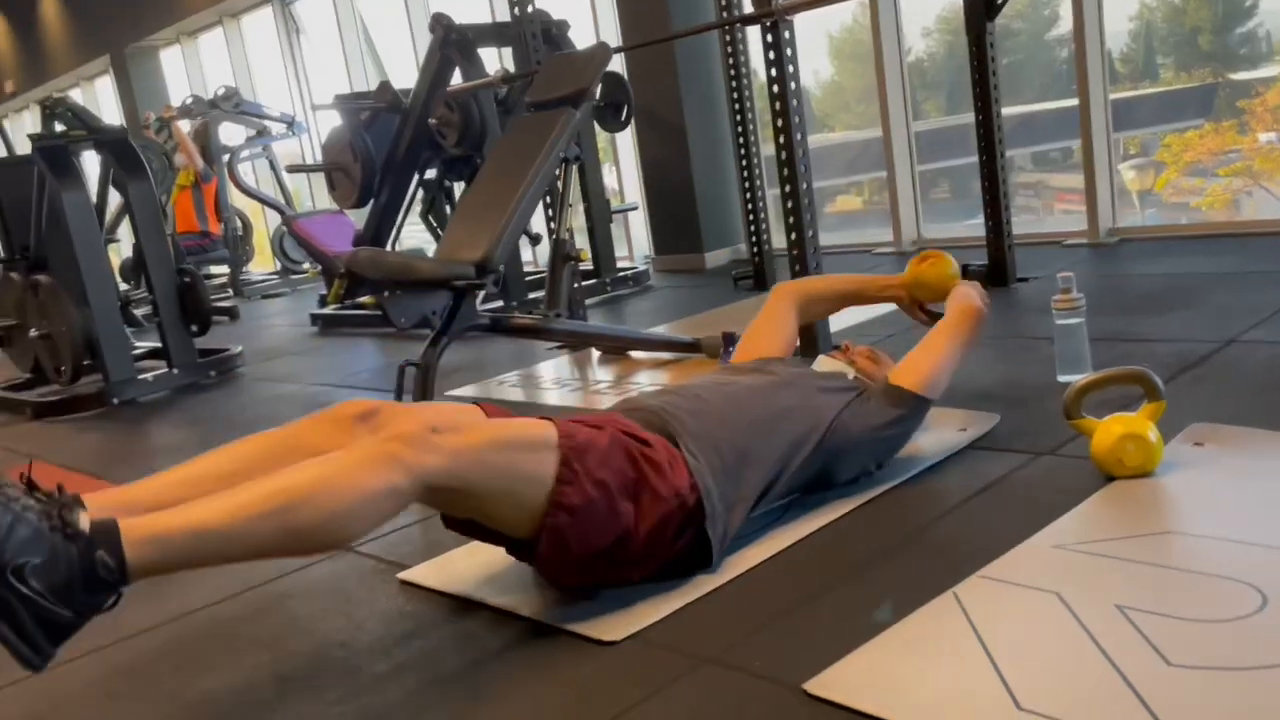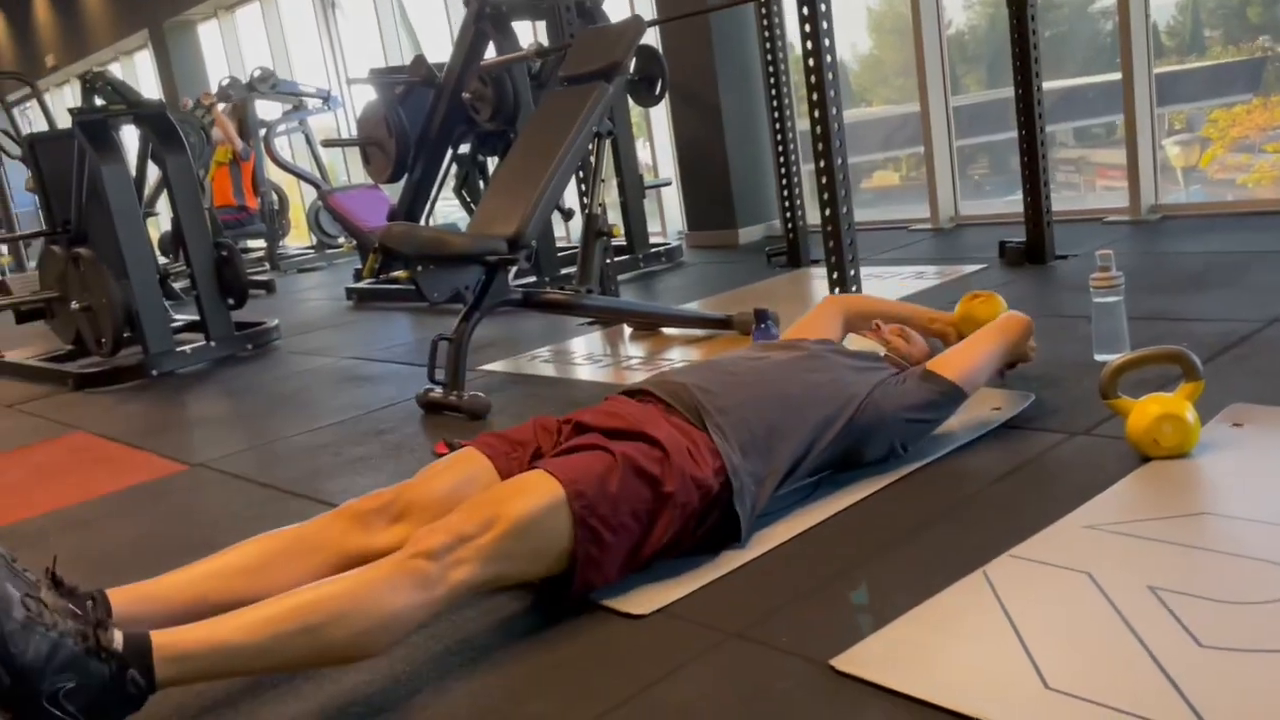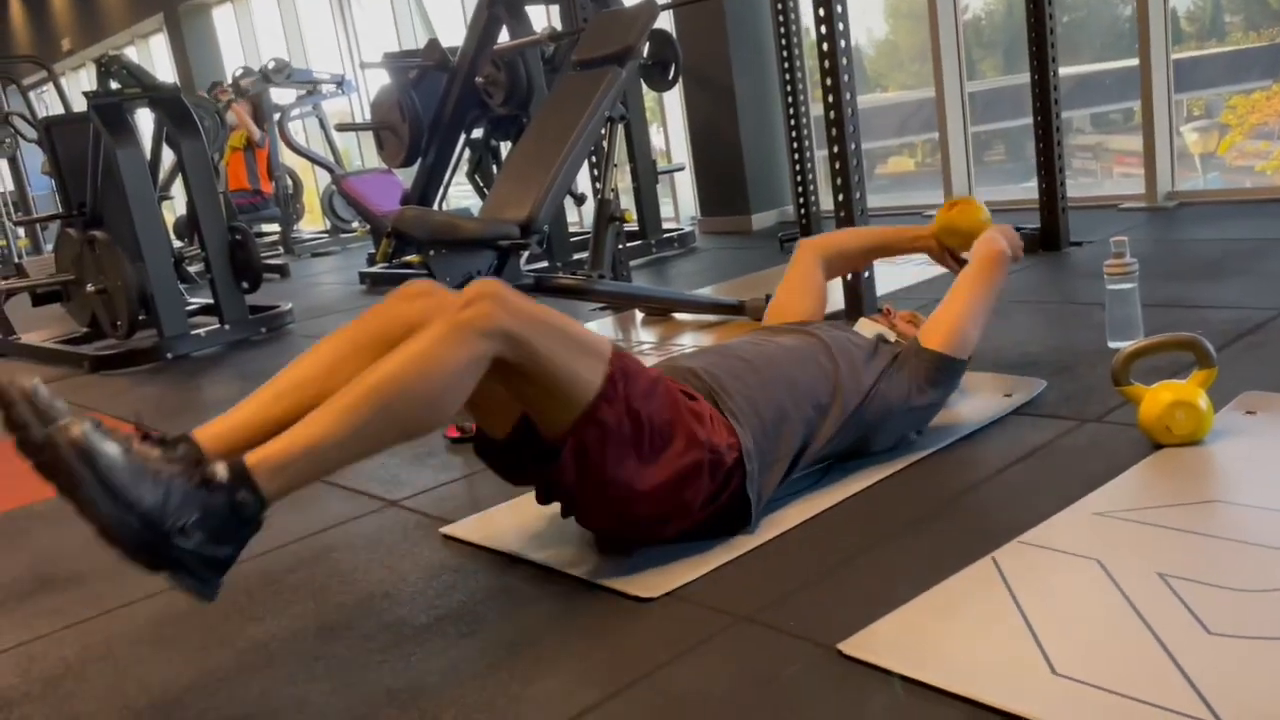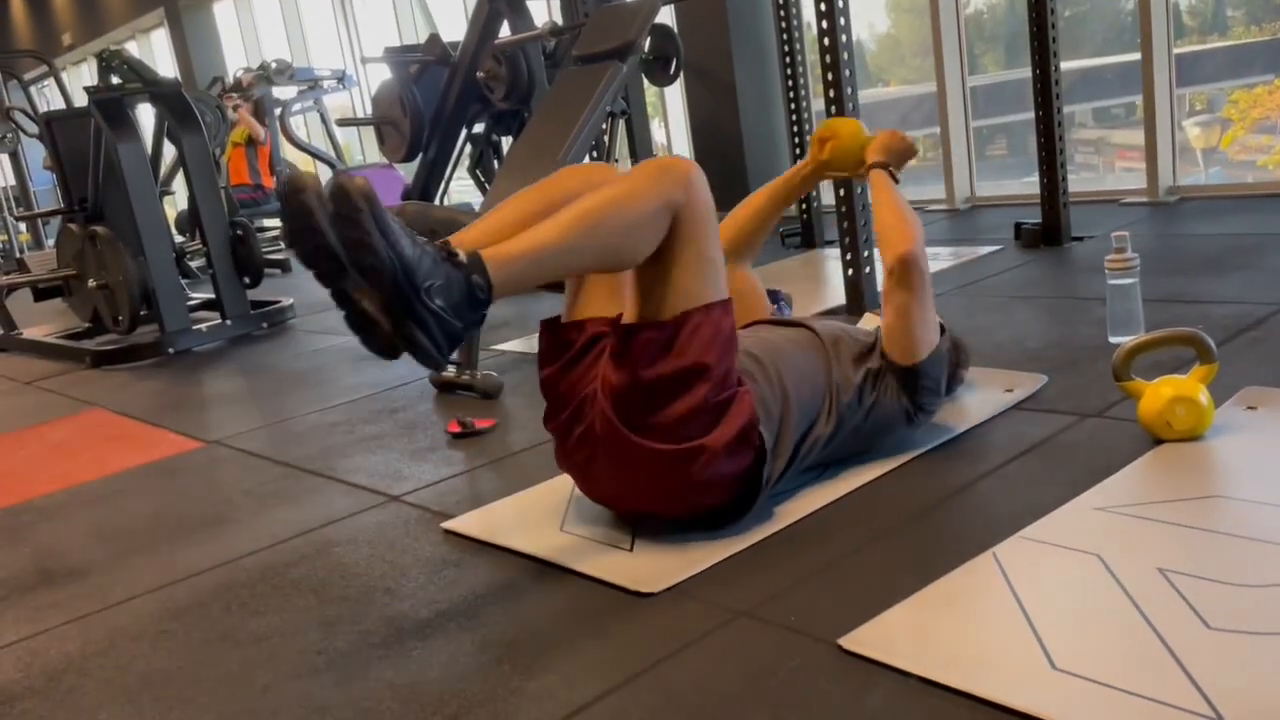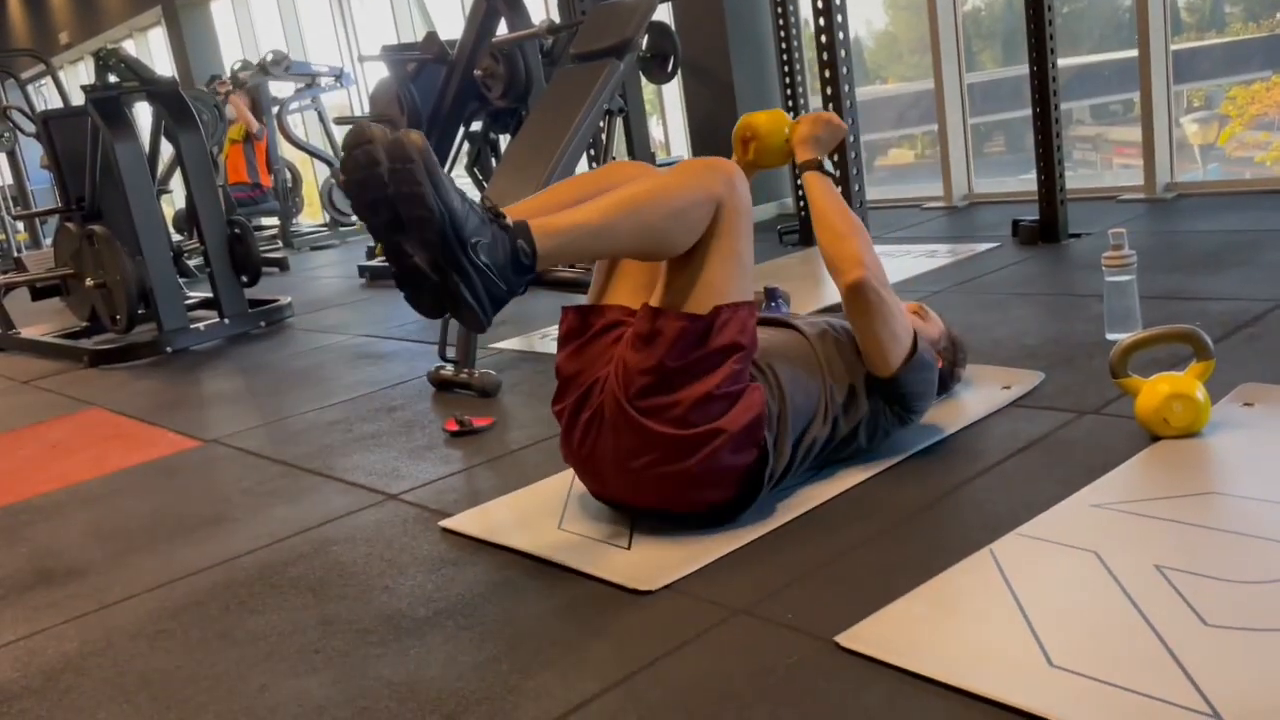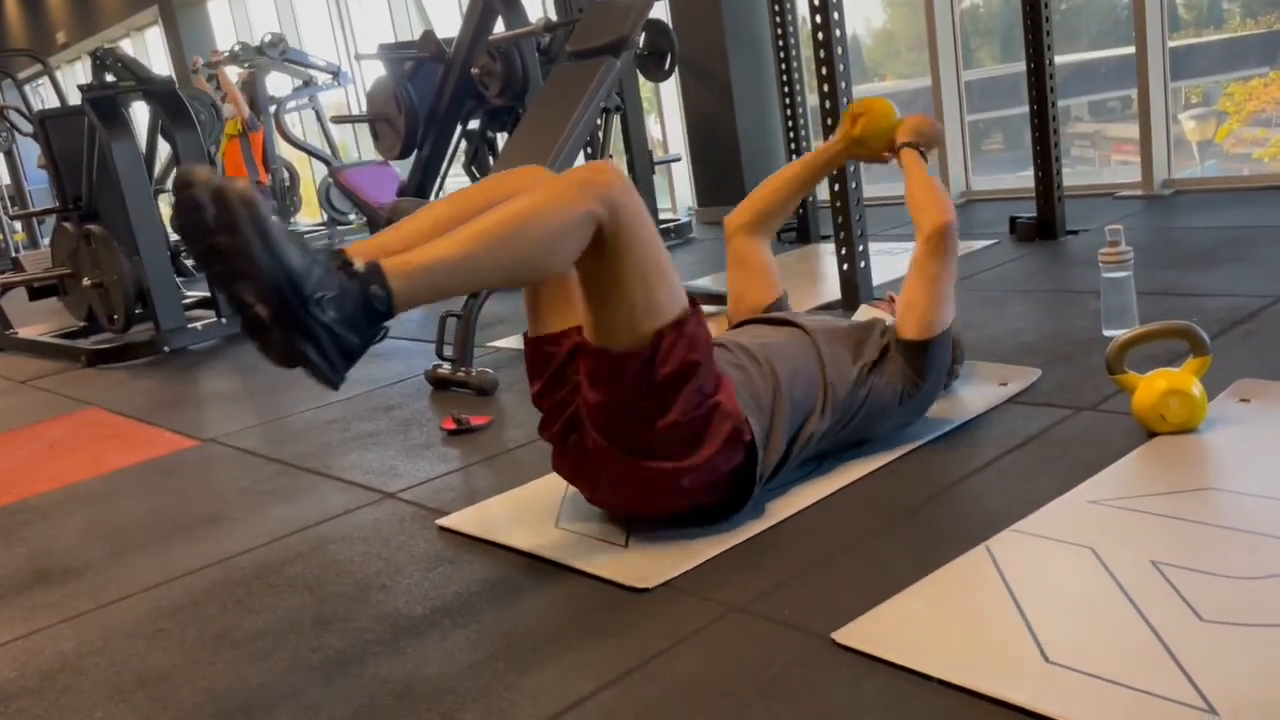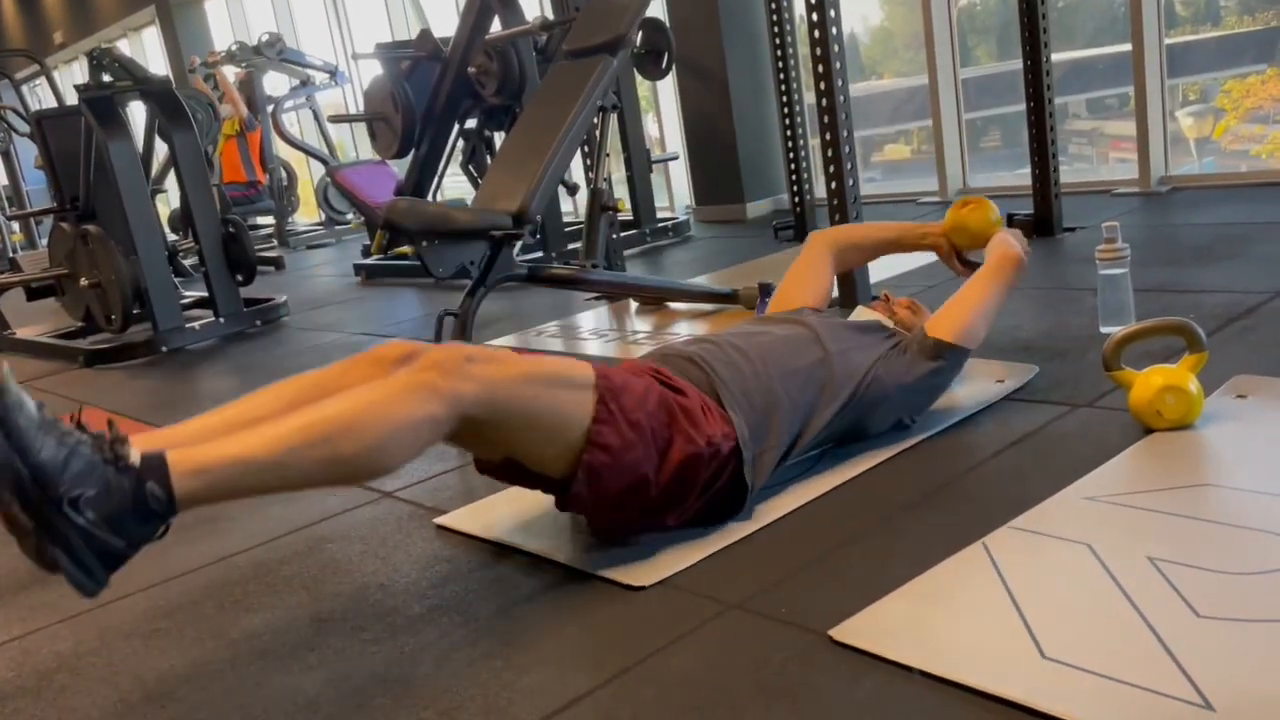
dt=0.4s
person 1, frame 1
left shoulder: (863, 423)
right shoulder: (779, 379)
left elbow: (953, 337)
right elbow: (787, 295)
left wrist: (959, 301)
right wrist: (897, 280)
left hip: (661, 494)
right hip: (601, 439)
left knee: (410, 452)
right knee: (362, 422)
left ankle: (88, 564)
person 1, frame 2
left shoulder: (895, 397)
right shoulder: (817, 357)
left elbow: (1006, 341)
right elbow: (840, 299)
left wrist: (1005, 325)
right wrist: (947, 311)
left hip: (685, 466)
right hip: (616, 421)
left knee: (446, 557)
right knee: (385, 518)
right ankle: (99, 616)
person 1, frame 3
left shoulder: (900, 384)
right shoulder: (813, 338)
left elbow: (971, 300)
right elbow: (814, 249)
left wrist: (991, 246)
right wrist: (920, 232)
left hip: (689, 462)
right hip: (620, 424)
left knee: (488, 307)
right knee: (415, 304)
left ankle: (222, 506)
right ankle: (185, 462)
person 1, frame 4
left shoulder: (908, 383)
right shoulder: (799, 337)
left elbow: (908, 263)
right elbow: (726, 246)
left wrist: (879, 171)
right wrist: (813, 169)
left hip: (692, 447)
right hip: (601, 428)
left knee: (674, 179)
right knee: (597, 181)
left ankle: (455, 296)
right ankle: (435, 283)
person 1, frame 5
left shoulder: (903, 382)
right shoulder: (792, 336)
left elbow: (861, 280)
right elbow: (712, 258)
left wrist: (809, 162)
right wrist: (750, 164)
left hip: (690, 443)
right hip: (604, 421)
left knee: (712, 184)
right knee: (638, 180)
left ankle: (499, 256)
right ankle: (469, 249)
person 1, frame 6
left shoulder: (900, 378)
right shoulder: (792, 331)
left elbow: (939, 236)
right elbow: (745, 226)
left wrist: (907, 153)
right wrist: (837, 149)
left hip: (682, 452)
right hip: (594, 426)
left knee: (599, 187)
right knee: (532, 185)
left ankle: (353, 305)
right ankle: (338, 285)
person 1, frame 7
left shoulder: (900, 367)
right shoulder: (819, 326)
left elbow: (998, 276)
right elbow: (824, 241)
left wrist: (1001, 246)
right wrist: (933, 232)
left hip: (693, 445)
right hip: (640, 392)
left knee: (452, 380)
right knee: (401, 362)
left ankle: (137, 495)
right ankle: (122, 459)
